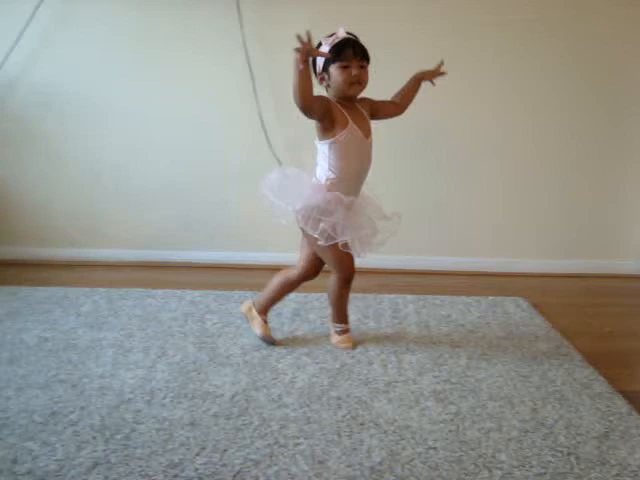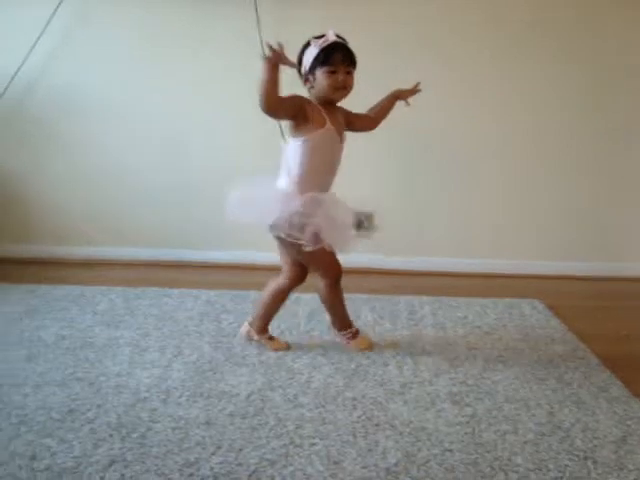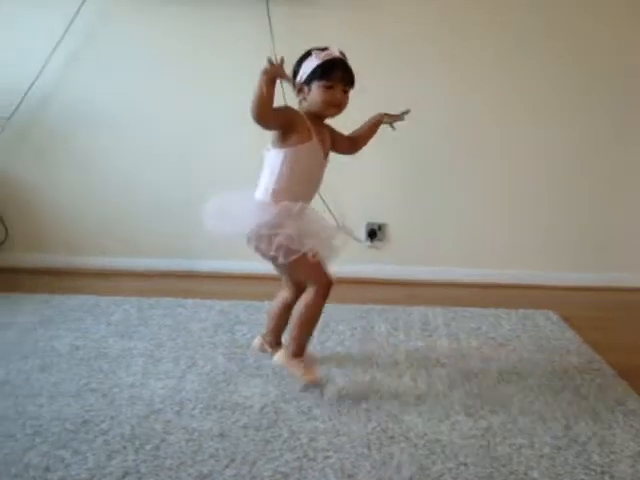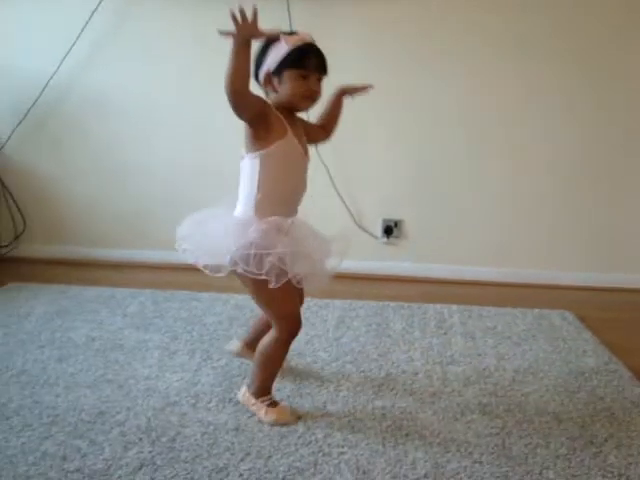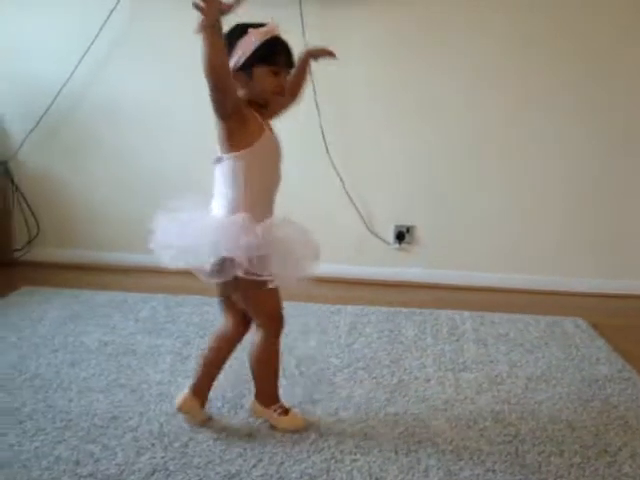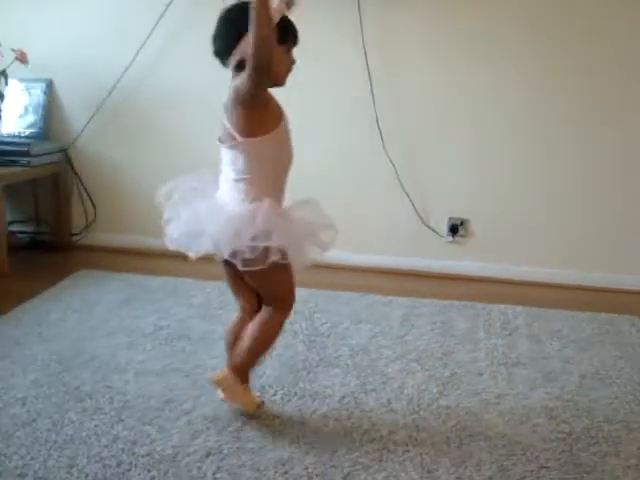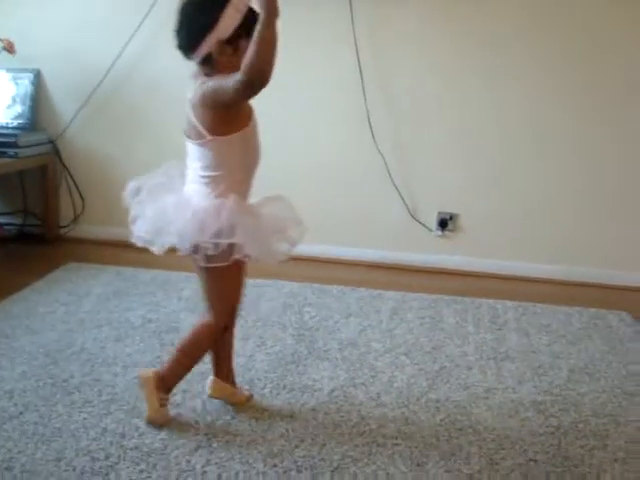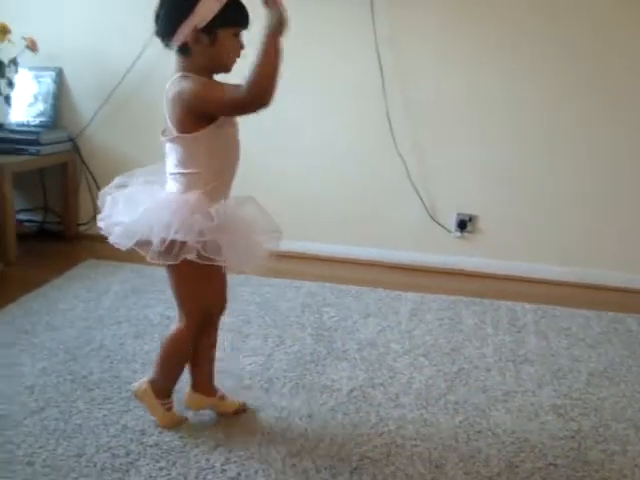
dt=0.3s
person 1, frame 1
left shoulder: (363, 108)
right shoulder: (326, 108)
left elbow: (396, 105)
right elbow: (303, 103)
left wrist: (418, 77)
right wrist: (301, 65)
left hip: (340, 206)
right hip: (321, 205)
left knee: (307, 268)
right knee: (344, 269)
left ankle: (257, 308)
right ankle: (339, 326)
person 1, frame 2
left shoulder: (337, 114)
right shoulder: (302, 108)
left elbow: (368, 121)
right elbow: (269, 105)
left wrist: (395, 95)
right wrist: (272, 67)
left hip: (304, 208)
right hip: (293, 210)
left knee: (293, 275)
right knee: (330, 272)
left ankle: (256, 328)
right ankle: (346, 330)
person 1, frame 3
left shoulder: (324, 131)
right shoulder: (290, 118)
left elbow: (351, 145)
right elbow: (261, 116)
left wrist: (378, 119)
right wrist: (269, 80)
left hip: (289, 220)
right hip: (272, 221)
left knee: (298, 284)
right knee: (320, 284)
left ankle: (269, 339)
right ankle: (292, 353)
person 1, frame 4
left shoulder: (295, 126)
right shoulder: (261, 117)
left elbow: (322, 131)
right elbow: (235, 92)
left wrist: (339, 95)
right wrist: (242, 45)
left hip: (275, 237)
right hip: (253, 240)
left knee: (290, 302)
right knee: (289, 321)
left ankle: (250, 345)
right ankle: (257, 393)
person 1, frame 5
left shoulder: (255, 116)
right shoulder: (233, 114)
left elbow: (287, 98)
right elbow: (216, 76)
left wrist: (304, 62)
left hip: (233, 238)
right hip: (237, 242)
left knee: (236, 322)
right knee: (269, 323)
left ankle: (194, 395)
right ankle: (267, 402)
person 1, frame 6
left shoulder: (246, 94)
right shoulder: (248, 96)
left elbow: (259, 61)
right elbow: (260, 59)
left hip: (233, 219)
right hip: (253, 225)
left knee: (250, 307)
right knee: (280, 304)
left ankle: (236, 382)
right ankle: (236, 373)
person 1, frame 7
left shoulder: (206, 86)
right shoulder: (219, 93)
right elbow: (256, 75)
left hip: (205, 212)
right hip: (218, 221)
left knee: (224, 309)
right knee: (219, 316)
left ankle: (223, 380)
right ankle: (160, 382)
person 1, frame 8
left shoulder: (193, 85)
right shoulder: (192, 91)
right elbow: (256, 95)
left hip: (197, 217)
right hip: (187, 222)
left knee: (211, 310)
right knee: (195, 318)
left ankle: (203, 389)
right ankle: (157, 389)
